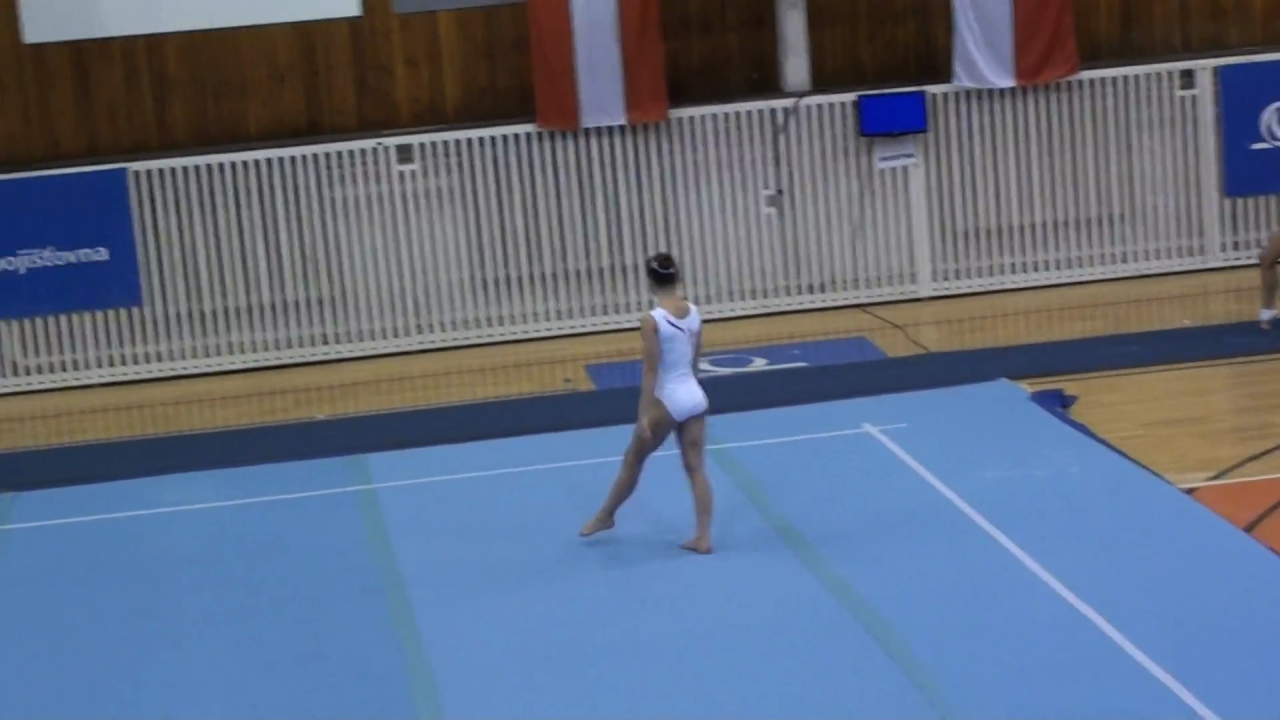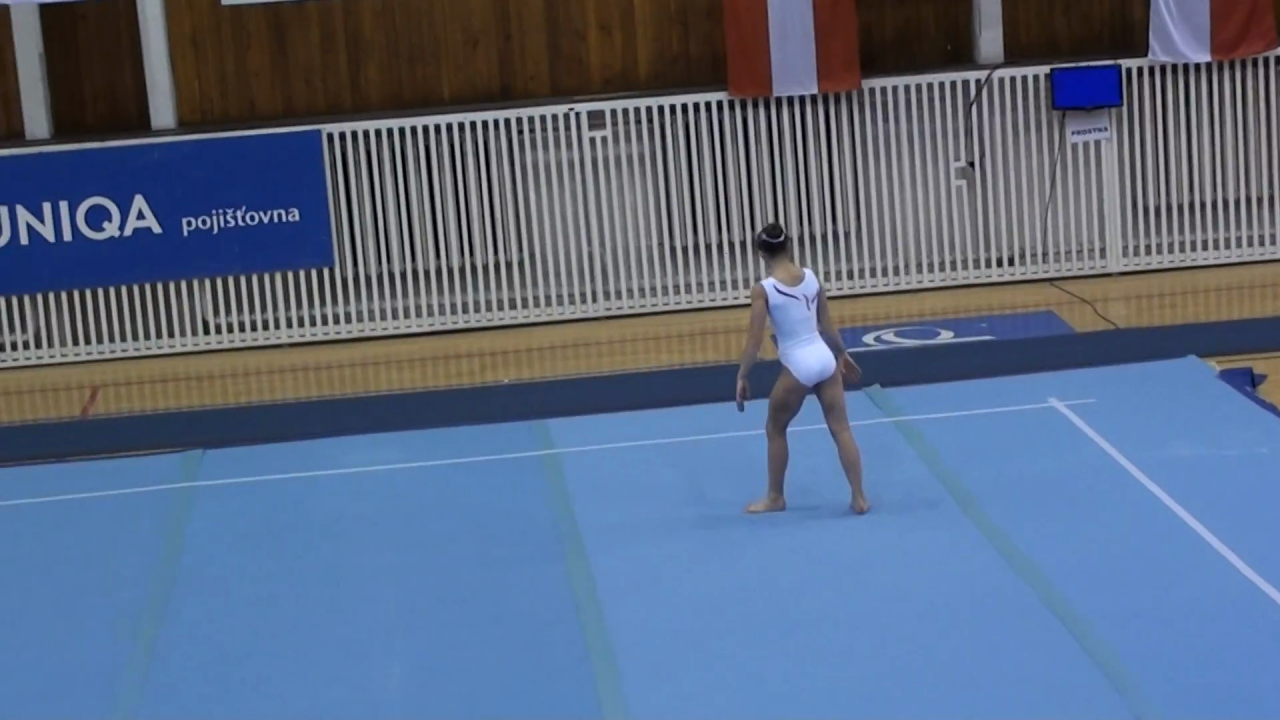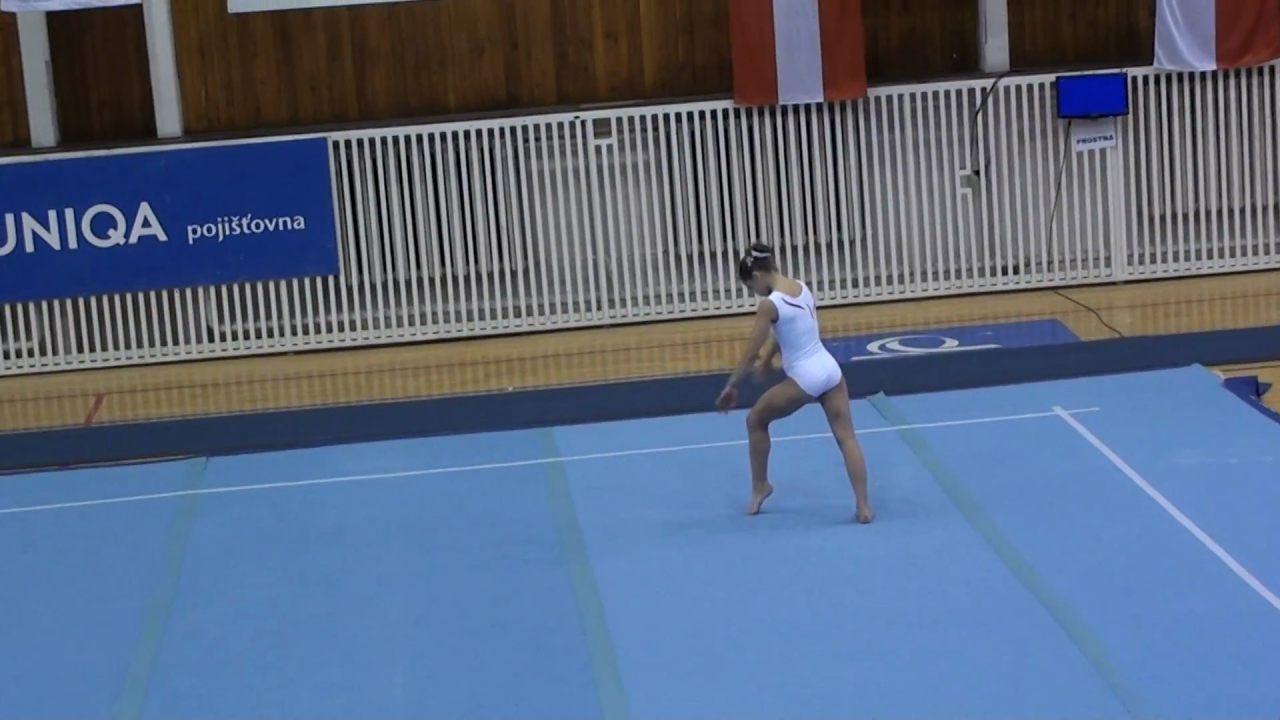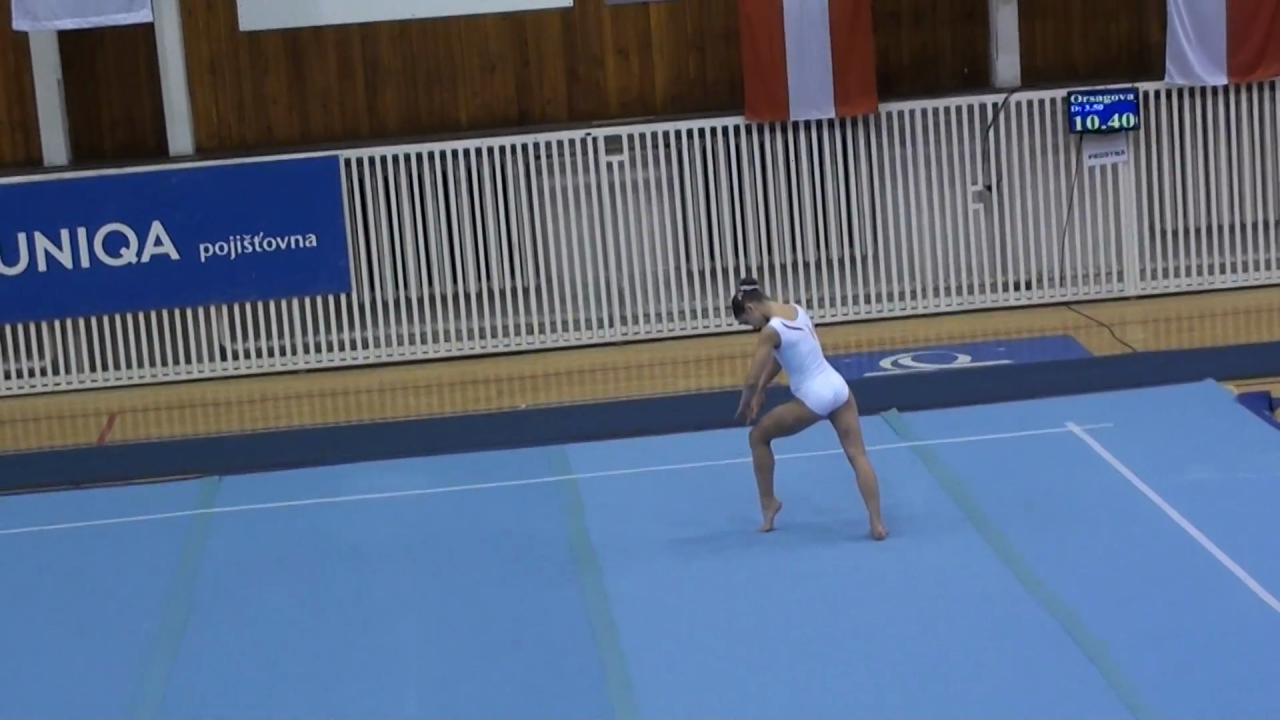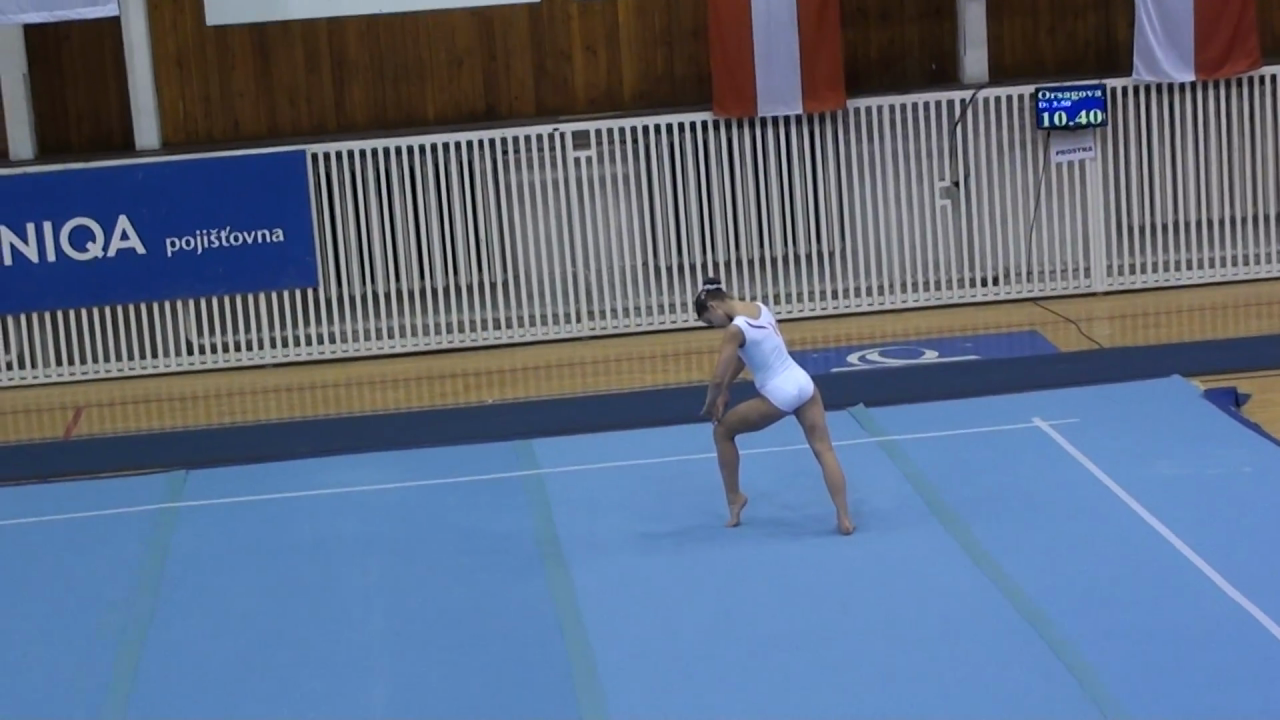
dt=0.7s
person 1, frame 1
left shoulder: (651, 320)
right shoulder: (693, 312)
left elbow: (651, 371)
left wrist: (643, 415)
left hip: (668, 401)
right hip: (695, 397)
left knee: (632, 461)
right knee: (695, 468)
left ankle: (605, 516)
right ankle: (703, 537)
person 1, frame 2
left shoulder: (763, 290)
right shoulder: (810, 277)
left elbow: (755, 338)
right elbow: (826, 324)
left wrist: (742, 377)
right wrist: (842, 354)
left hip: (797, 368)
right hip: (825, 360)
left knee: (776, 429)
right knee: (841, 429)
left ankle: (775, 497)
right ankle: (859, 497)
person 1, frame 3
left shoulder: (769, 305)
right shoulder: (802, 287)
left elbow: (750, 354)
left wrist: (731, 386)
right wrist: (766, 357)
left hip: (804, 379)
right hip: (830, 369)
left knee: (755, 420)
right knee: (847, 438)
left ankle: (760, 486)
right ankle: (863, 507)
person 1, frame 4
left shoulder: (771, 332)
right shoulder: (797, 310)
left elbow: (751, 380)
left wrist: (744, 407)
right wrist: (761, 391)
left hip: (813, 400)
right hip: (838, 389)
left knee: (758, 436)
right knee: (858, 455)
left ankle: (768, 503)
right ankle: (877, 523)
person 1, frame 5
left shoulder: (735, 330)
right shoulder: (761, 308)
left elbow: (717, 378)
left wrist: (710, 405)
right wrist: (725, 391)
left hip: (779, 396)
right hip: (804, 384)
left knee: (722, 431)
right knee: (824, 450)
left ankle: (734, 497)
right ankle: (844, 518)
